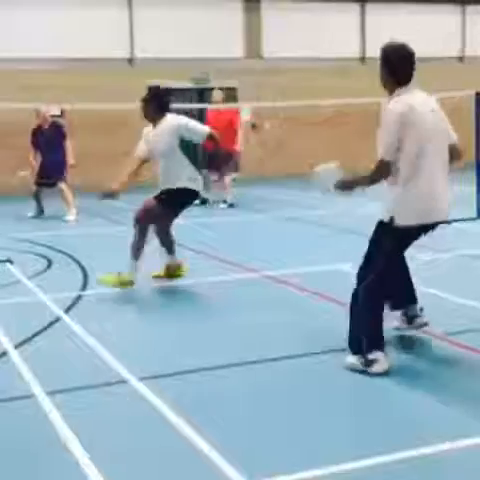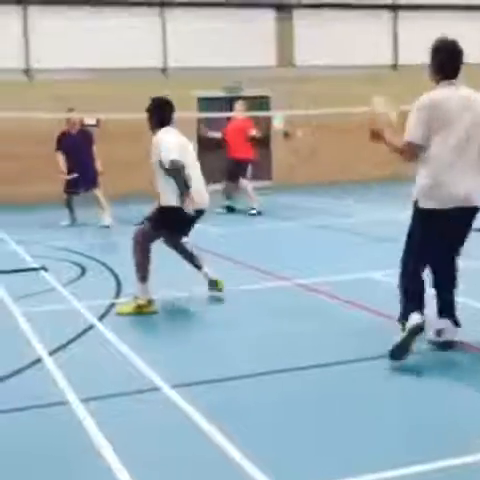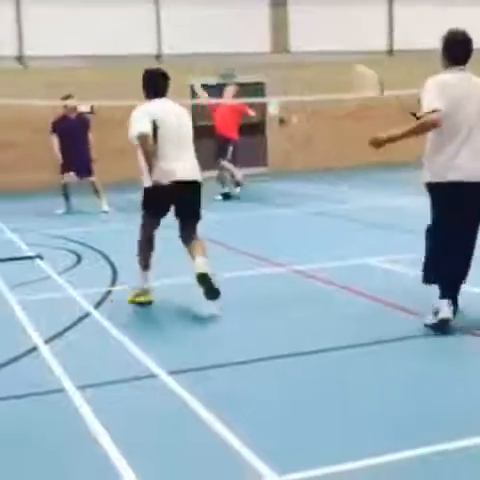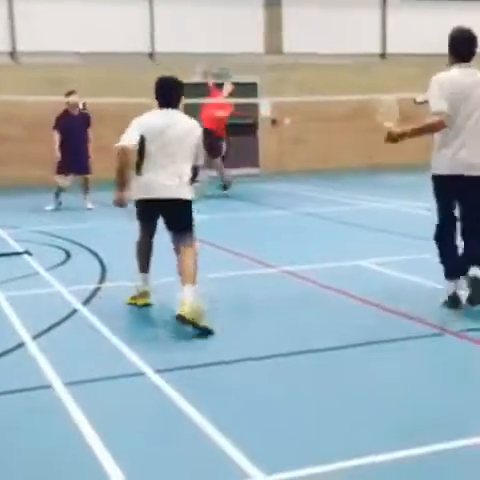
dt=0.2s
person 1, frame 1
left shoulder: (395, 109)
right shoulder: (429, 102)
left elbow: (385, 168)
right elbow: (455, 153)
left wrist: (353, 182)
left hip: (407, 208)
right hip: (435, 206)
left knee: (371, 276)
right knee: (389, 256)
left ankle: (370, 353)
right ankle: (411, 311)
person 1, frame 2
left shoulder: (427, 102)
left elbow: (409, 152)
left wrist: (385, 135)
left hip: (433, 196)
left knee: (413, 262)
right knee: (443, 258)
left ankle: (413, 317)
right ankle: (446, 324)
person 1, frame 3
left shoulder: (437, 83)
left elbow: (432, 120)
left wrist: (388, 138)
left hip: (441, 173)
left knee: (439, 234)
left ankle: (445, 303)
right ankle: (446, 303)
person 1, frame 4
left shoulder: (442, 80)
left elbow: (438, 121)
left wrist: (402, 133)
left hip: (446, 166)
left knee: (446, 227)
left ankle: (455, 281)
person 2, frame 1
left shoulder: (177, 124)
right shoulder: (149, 133)
left elbow: (211, 135)
right elbow: (138, 162)
right wrist: (119, 186)
left hip: (184, 186)
right hip: (169, 187)
left knee: (142, 217)
right knee: (161, 225)
left ankle: (130, 276)
right ankle: (174, 264)
person 2, frame 2
left shoulder: (162, 139)
right shoulder: (172, 138)
left elbow: (176, 169)
left wrist: (184, 199)
right wrist: (161, 206)
left hip: (180, 204)
right hip: (191, 203)
left knee: (140, 240)
right knee: (173, 241)
left ankle: (144, 300)
right ankle: (209, 277)
person 2, frame 3
left shoulder: (143, 111)
right shoulder: (181, 111)
left elbow: (144, 140)
left wrist: (153, 171)
left hip: (162, 181)
right hip: (191, 178)
left knee: (147, 230)
right knee: (188, 233)
left ankle: (144, 288)
right ankle: (202, 269)
person 2, frame 4
left shoulder: (143, 122)
right shoulder: (193, 126)
left elbow: (125, 152)
right elbow: (196, 167)
left wrist: (122, 189)
left hip: (147, 191)
right hip: (179, 193)
left knee: (146, 235)
right knee: (186, 247)
left ankle: (143, 290)
right ankle: (188, 305)
